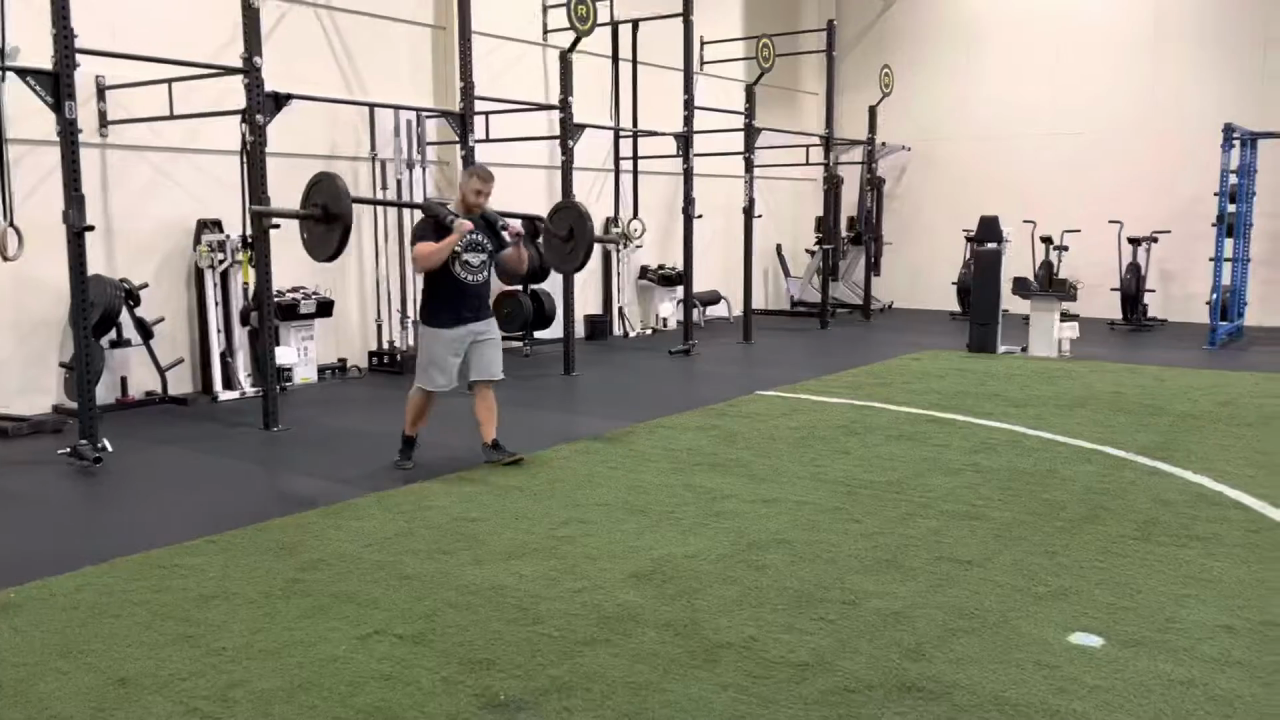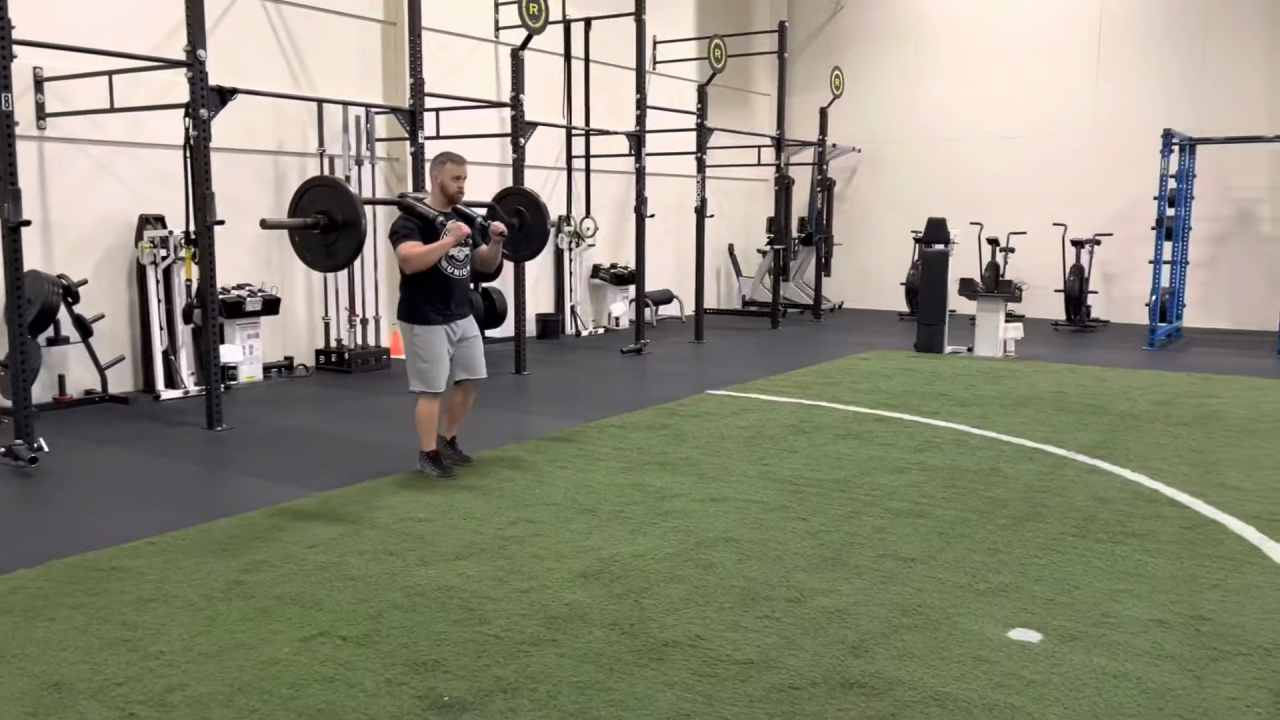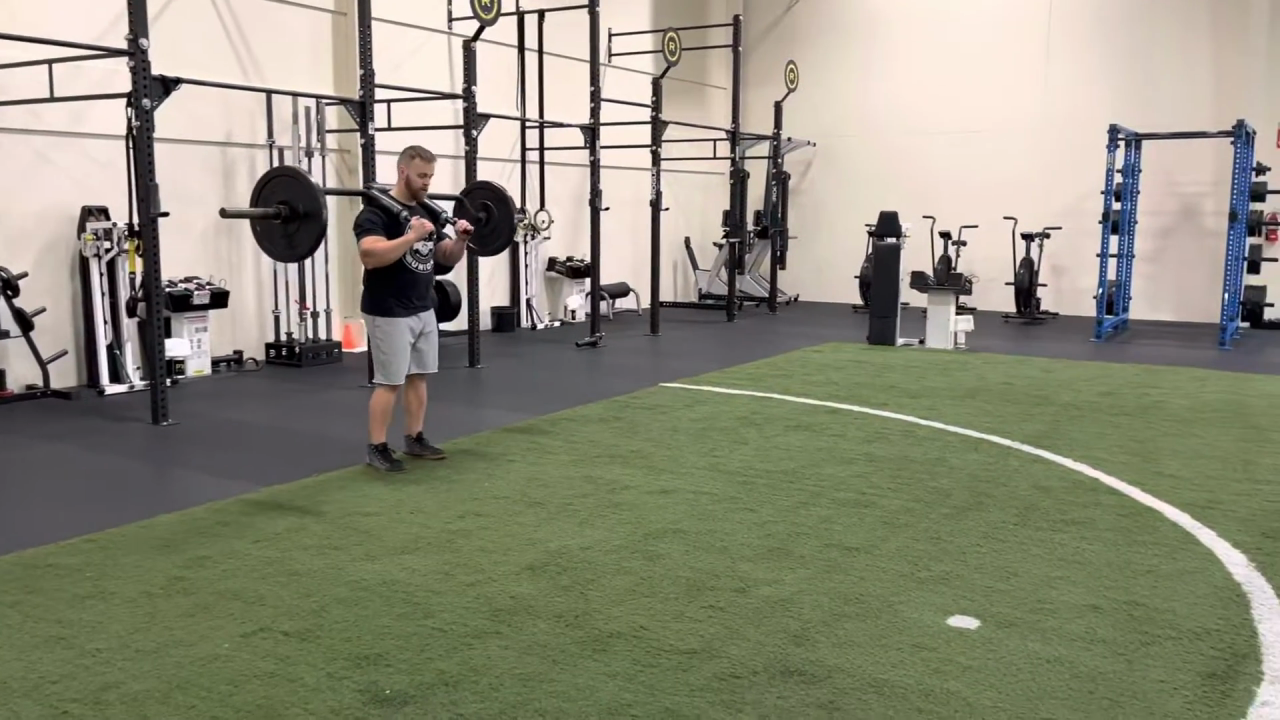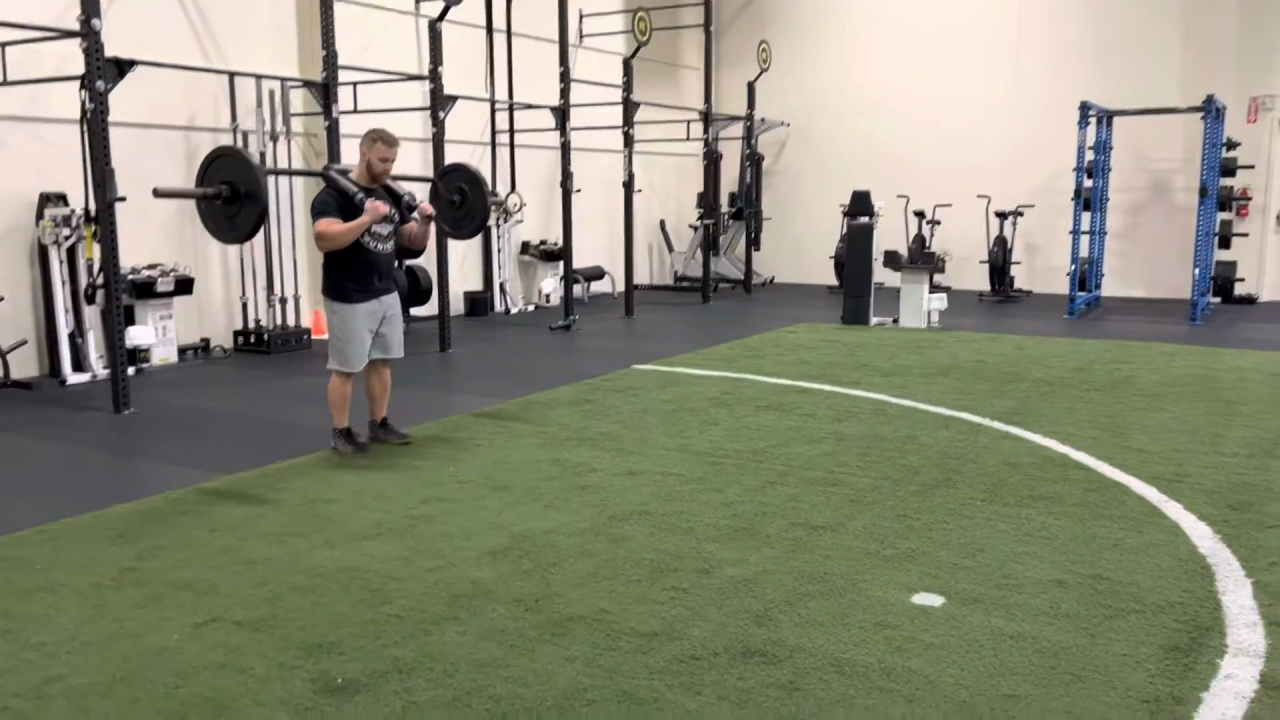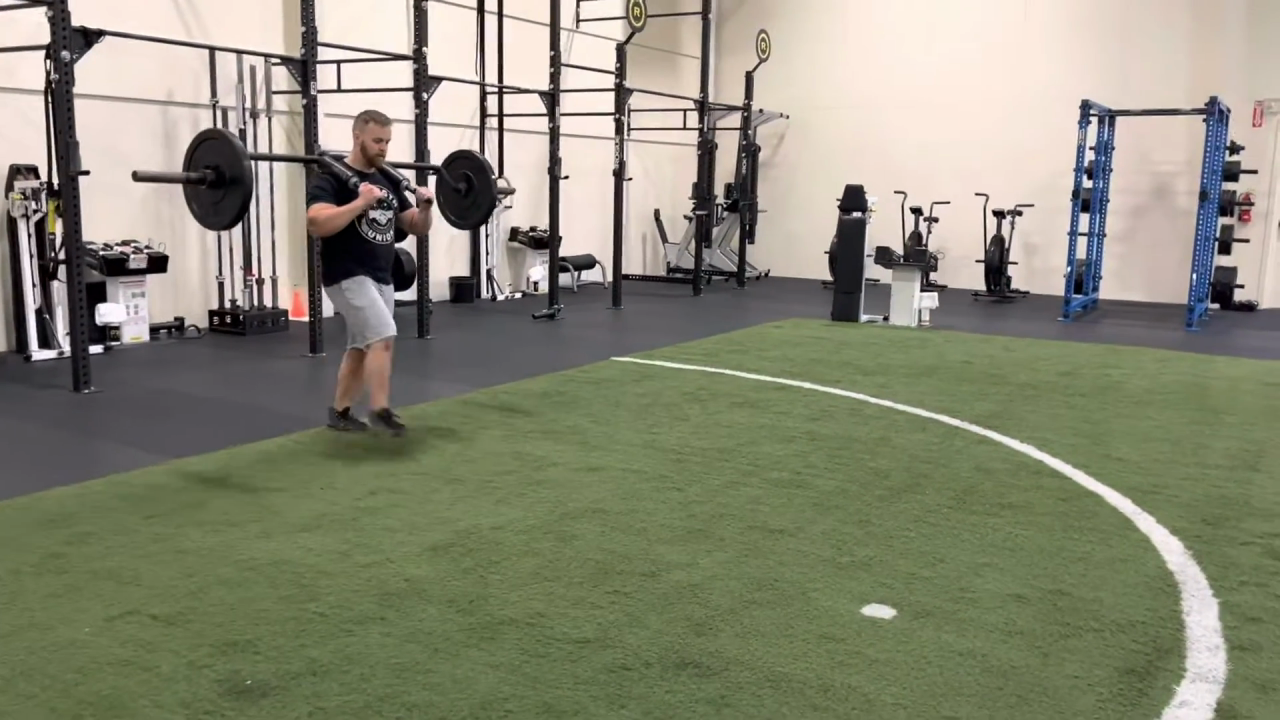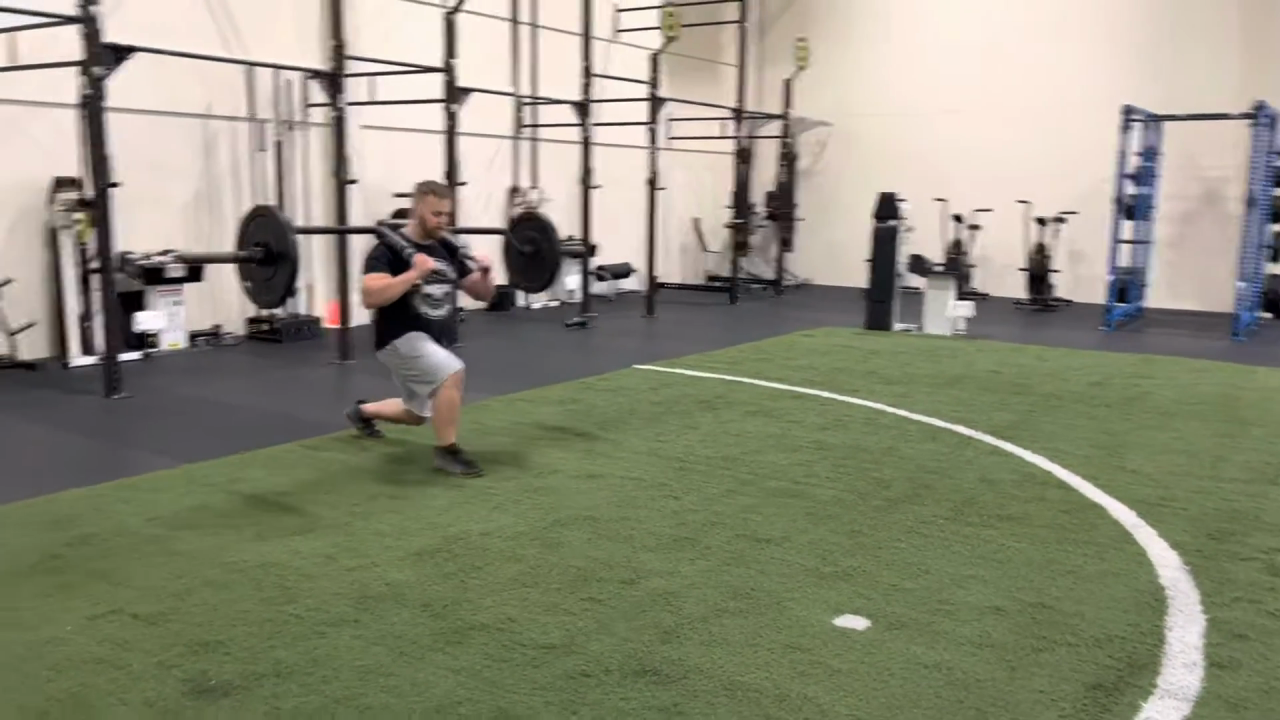
dt=0.7s
person 1, frame 1
left shoulder: (489, 225)
right shoulder: (433, 224)
left elbow: (518, 266)
right elbow: (421, 263)
left wrist: (518, 243)
right wrist: (456, 237)
left hip: (482, 320)
right hip: (442, 323)
left knee: (485, 383)
right knee: (428, 387)
left ankle: (490, 445)
right ankle: (407, 442)
person 1, frame 2
left shoulder: (462, 219)
right shoulder: (412, 220)
left elbow: (486, 264)
right elbow: (410, 261)
left wrist: (496, 242)
right wrist: (450, 239)
left hip: (462, 316)
right hip: (425, 321)
left knee: (469, 382)
right knee: (432, 389)
left ankle: (447, 440)
right ankle: (428, 455)
person 1, frame 3
left shoulder: (425, 212)
right shoulder: (376, 213)
left elbow: (448, 257)
right elbow: (371, 256)
left wrist: (461, 239)
right wrist: (413, 236)
left hip: (423, 309)
right hip: (389, 313)
left knee: (417, 376)
right knee: (390, 381)
left ankle: (415, 439)
right ankle: (377, 447)
person 1, frame 4
left shoulder: (390, 196)
right shoulder: (334, 195)
left elbow: (415, 242)
right elbow: (324, 238)
left wrist: (424, 221)
right wrist: (367, 218)
left hip: (386, 294)
right hip: (349, 298)
left knee: (382, 362)
right knee: (346, 368)
left ankle: (380, 424)
right ankle: (341, 433)
person 1, frame 5
left shoulder: (387, 183)
right shoulder: (331, 180)
left elbow: (418, 228)
right elbow: (317, 224)
left wrist: (425, 207)
right wrist: (360, 202)
left hip: (381, 279)
right hip: (347, 277)
left knee: (361, 346)
right knee: (382, 338)
left ankle: (340, 412)
right ankle: (380, 412)
person 1, frame 6
left shoulder: (448, 250)
right shoulder: (389, 250)
left elbow: (483, 294)
right elbow: (370, 297)
left wrist: (484, 273)
right wrist: (415, 273)
left hip: (433, 341)
right hip: (399, 339)
left knee: (417, 413)
right knee: (452, 373)
left ankle: (362, 412)
right ankle: (446, 450)
